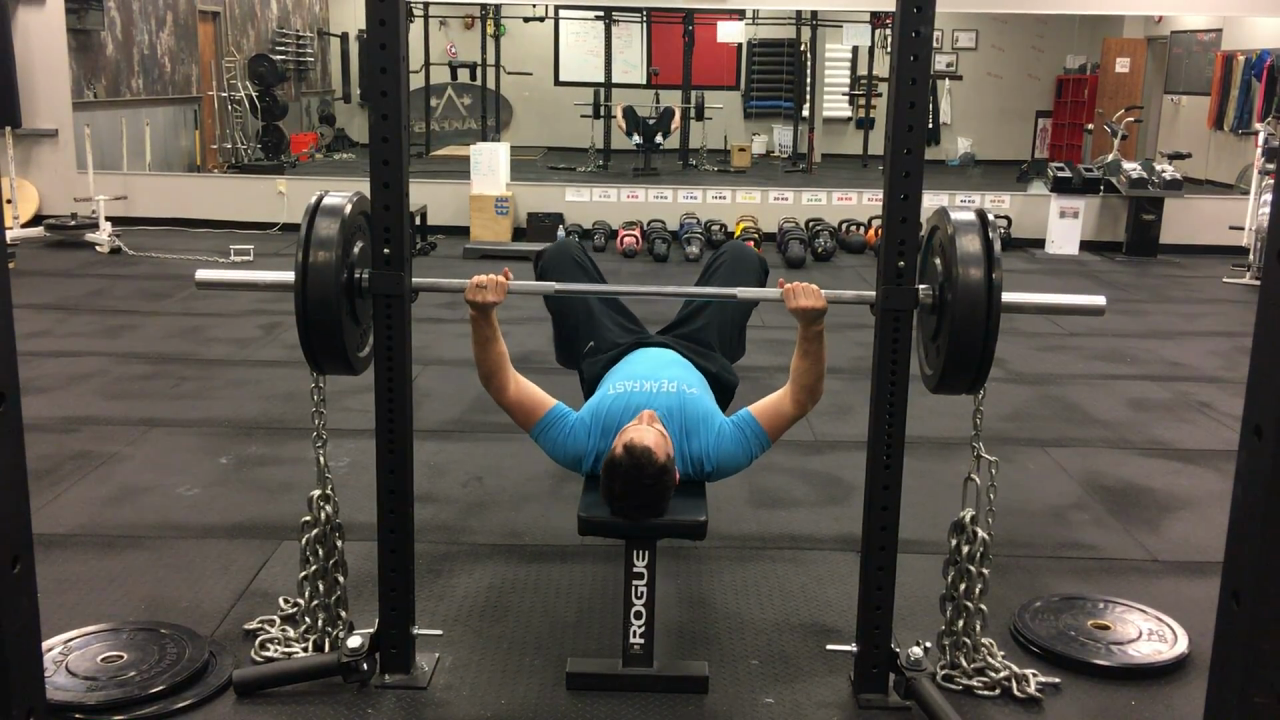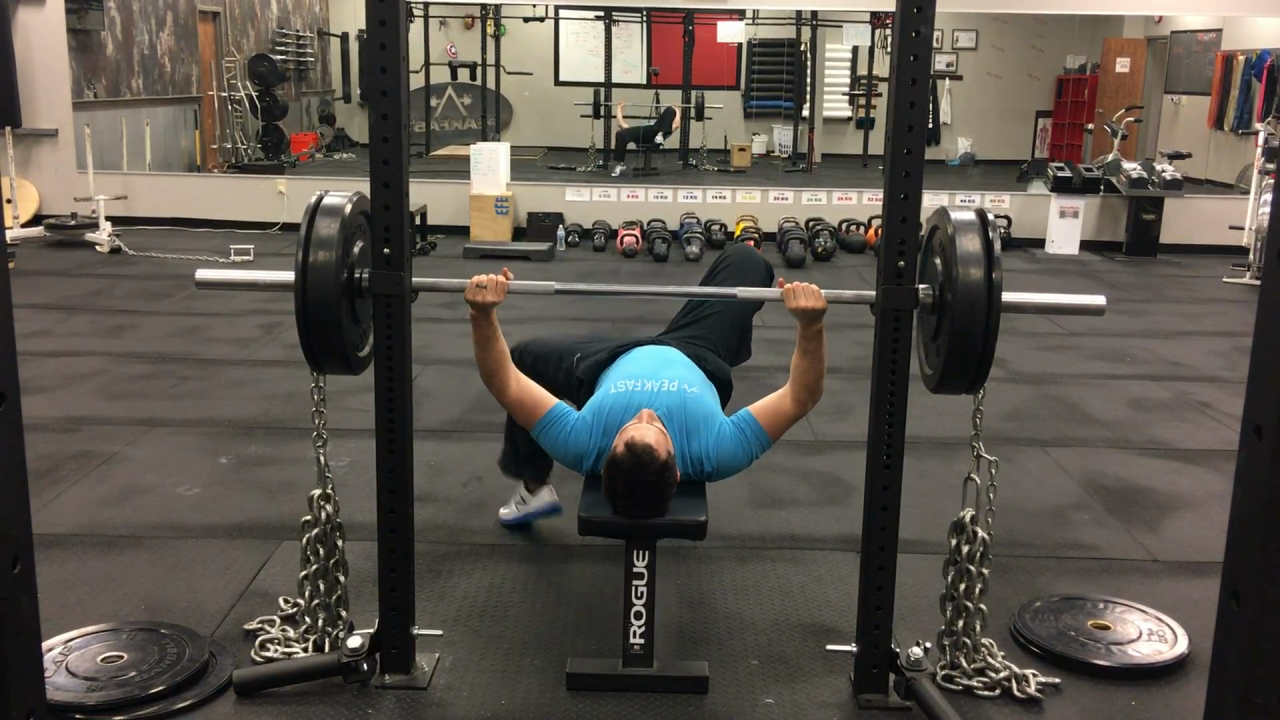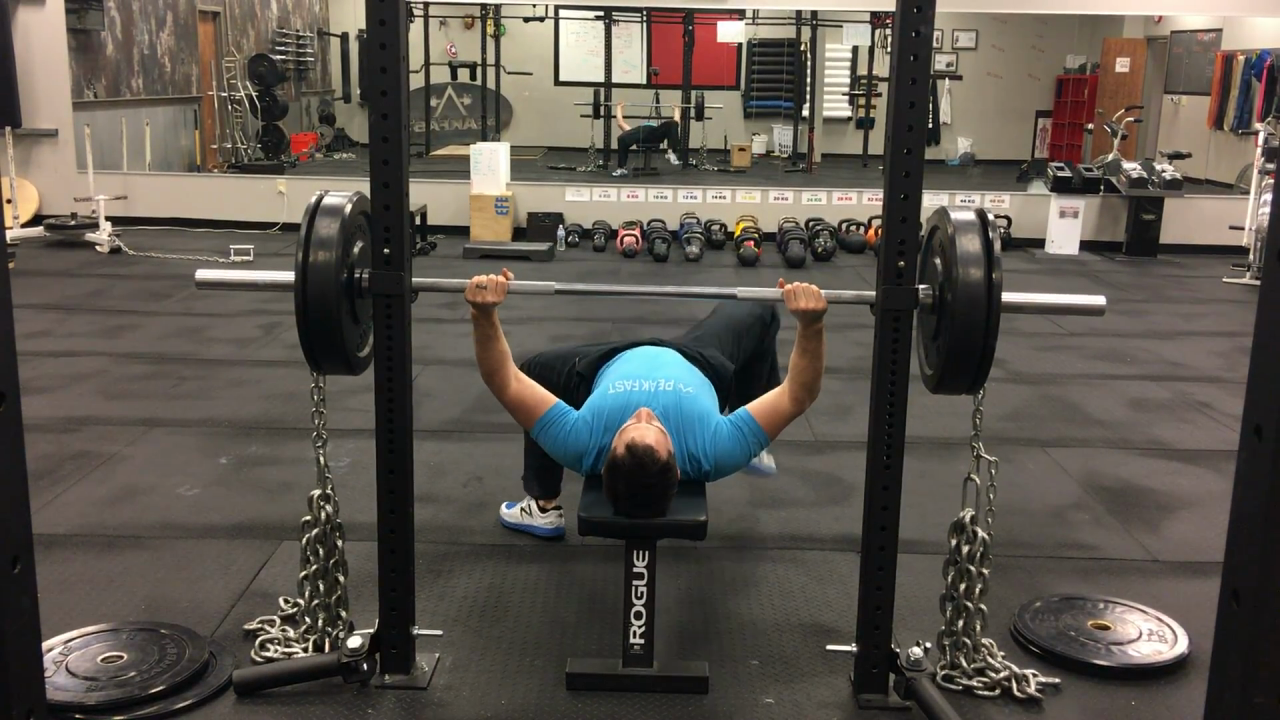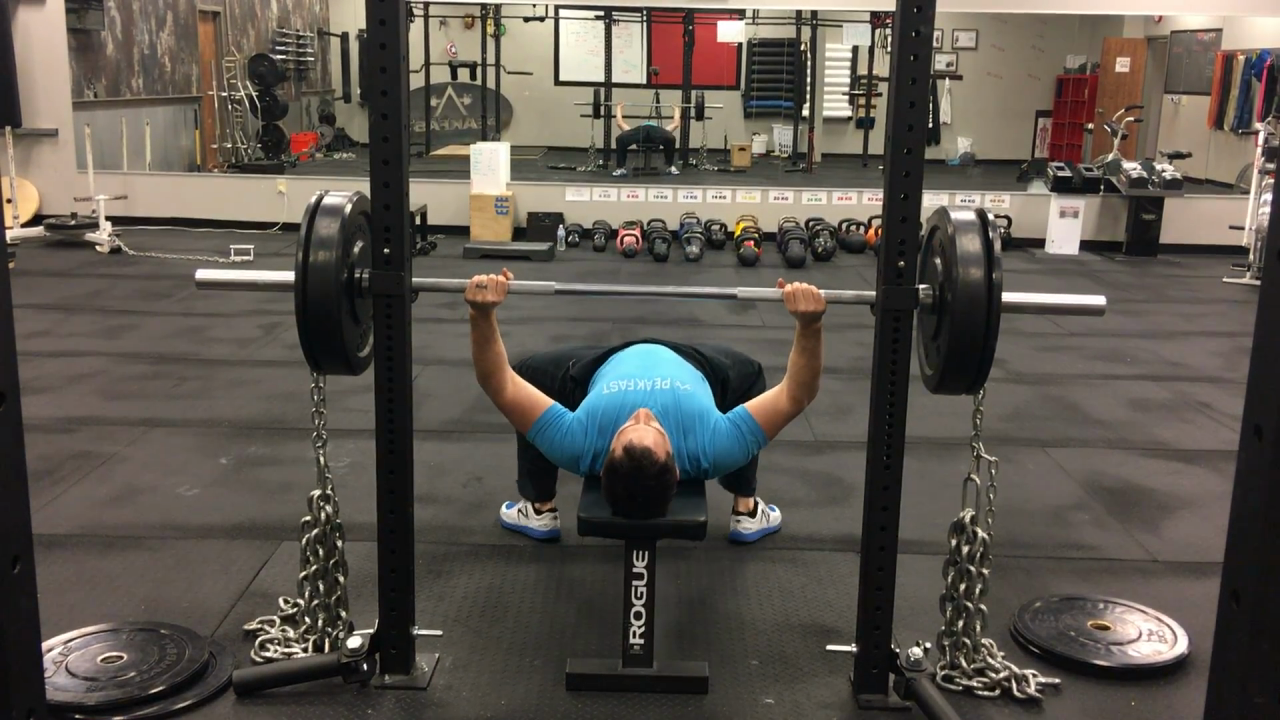
dt=0.5s
person 1, frame 1
left shoulder: (581, 448)
right shoulder: (713, 455)
left elbow: (503, 387)
right elbow: (800, 398)
left wrist: (483, 315)
right wrist: (811, 325)
left hip: (612, 362)
right hip: (697, 363)
left knee: (559, 255)
right knee: (740, 255)
person 1, frame 2
left shoulder: (583, 446)
right shoulder: (713, 453)
left elbow: (505, 386)
right elbow: (800, 398)
left wrist: (483, 314)
right wrist: (810, 325)
left knee: (527, 356)
right knee: (745, 260)
person 1, frame 3
left shoulder: (582, 446)
right shoulder: (710, 452)
left elbow: (506, 383)
right elbow: (798, 396)
left wrist: (484, 315)
right wrist: (810, 325)
left knee: (536, 370)
right knee: (757, 311)
left ankle: (544, 507)
right ankle: (755, 454)
person 1, frame 4
left shoulder: (579, 446)
right shoulder: (709, 450)
left elbow: (500, 386)
right elbow: (797, 395)
left wrist: (482, 315)
right wrist: (809, 324)
left knee: (528, 372)
right knee: (747, 372)
left ankle: (539, 509)
right ankle: (746, 510)
